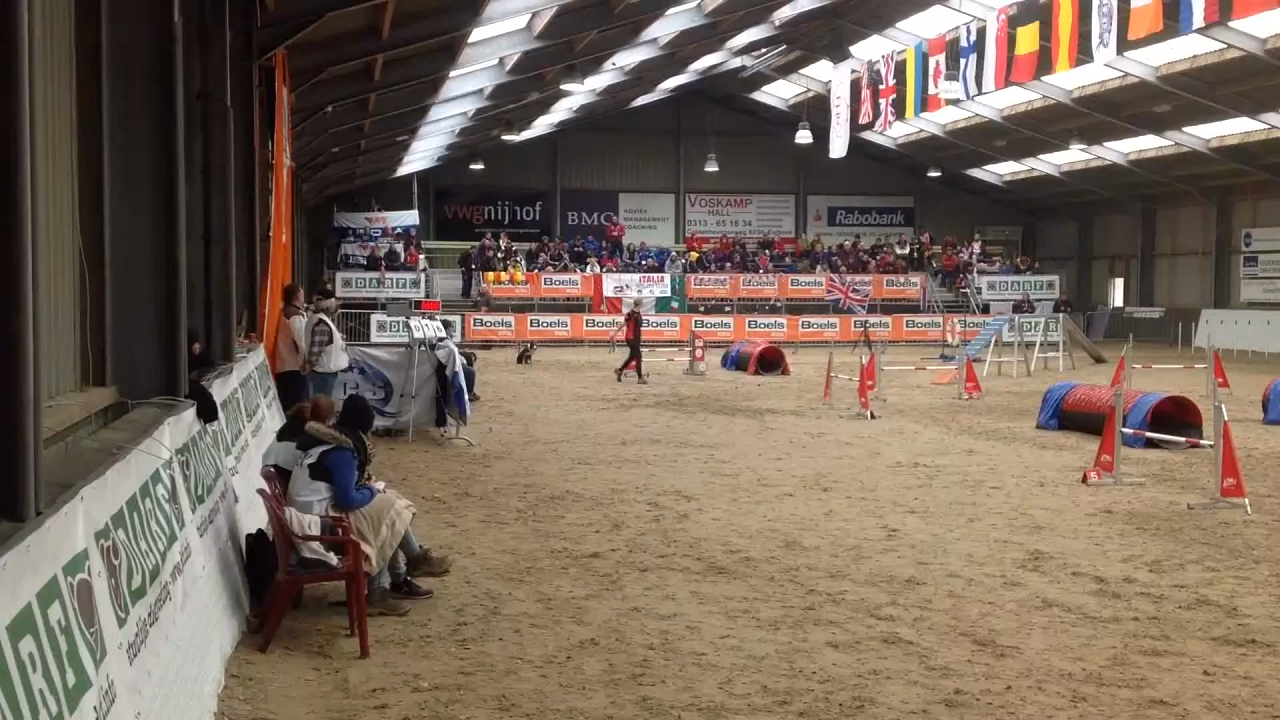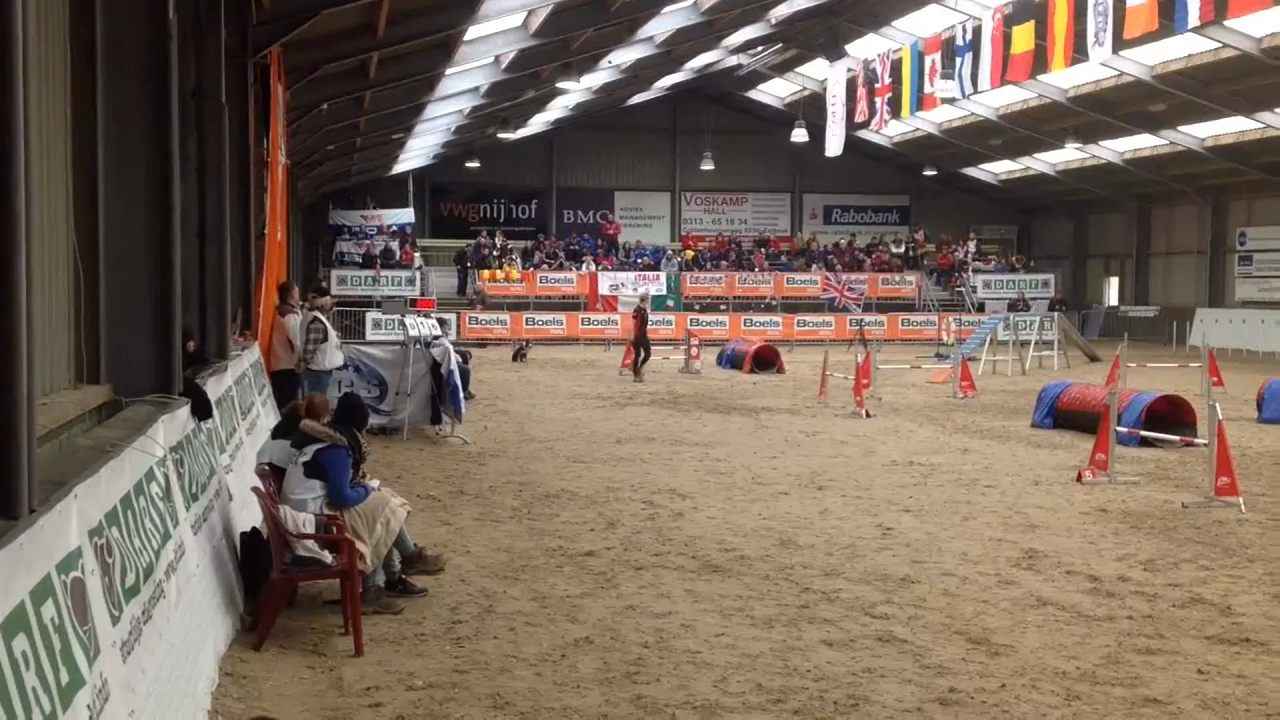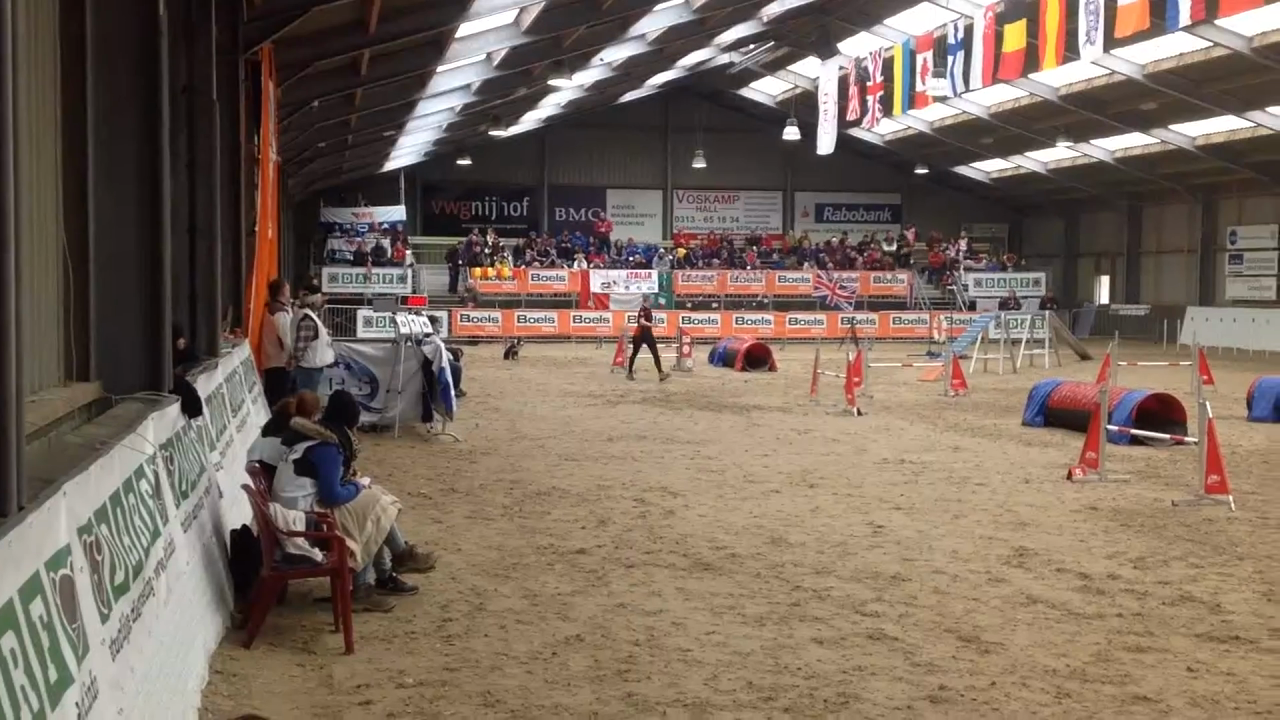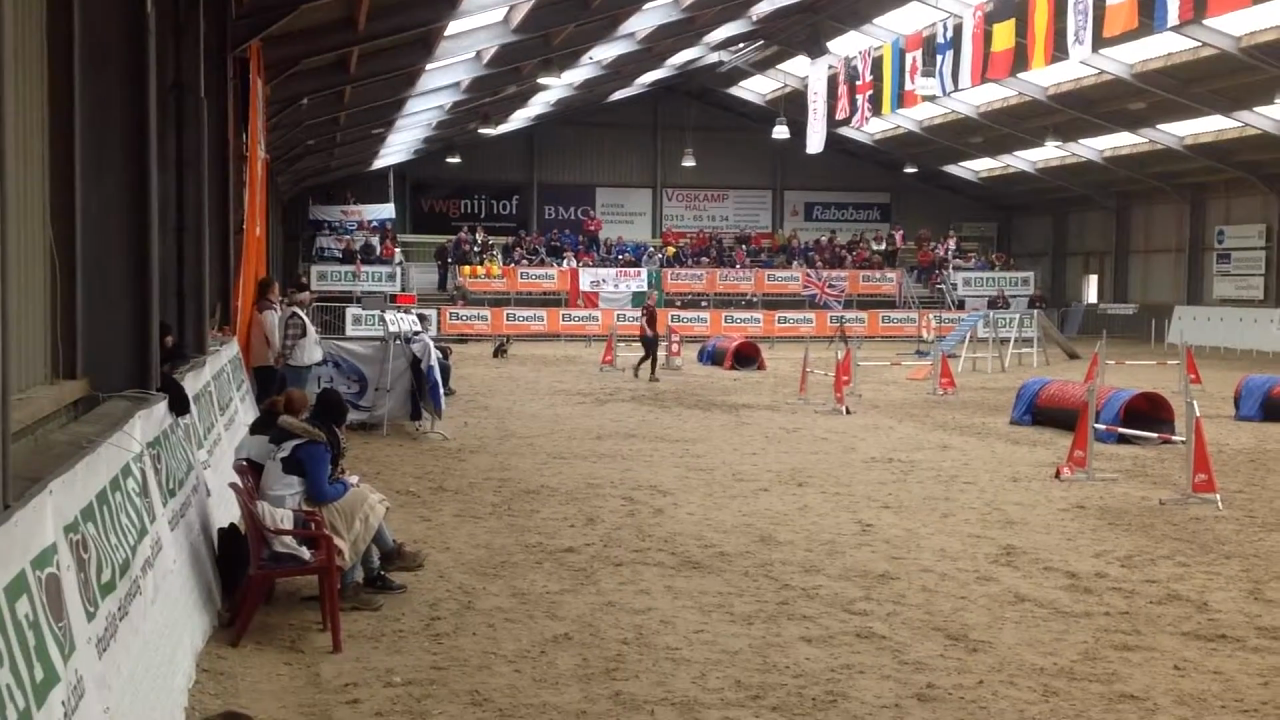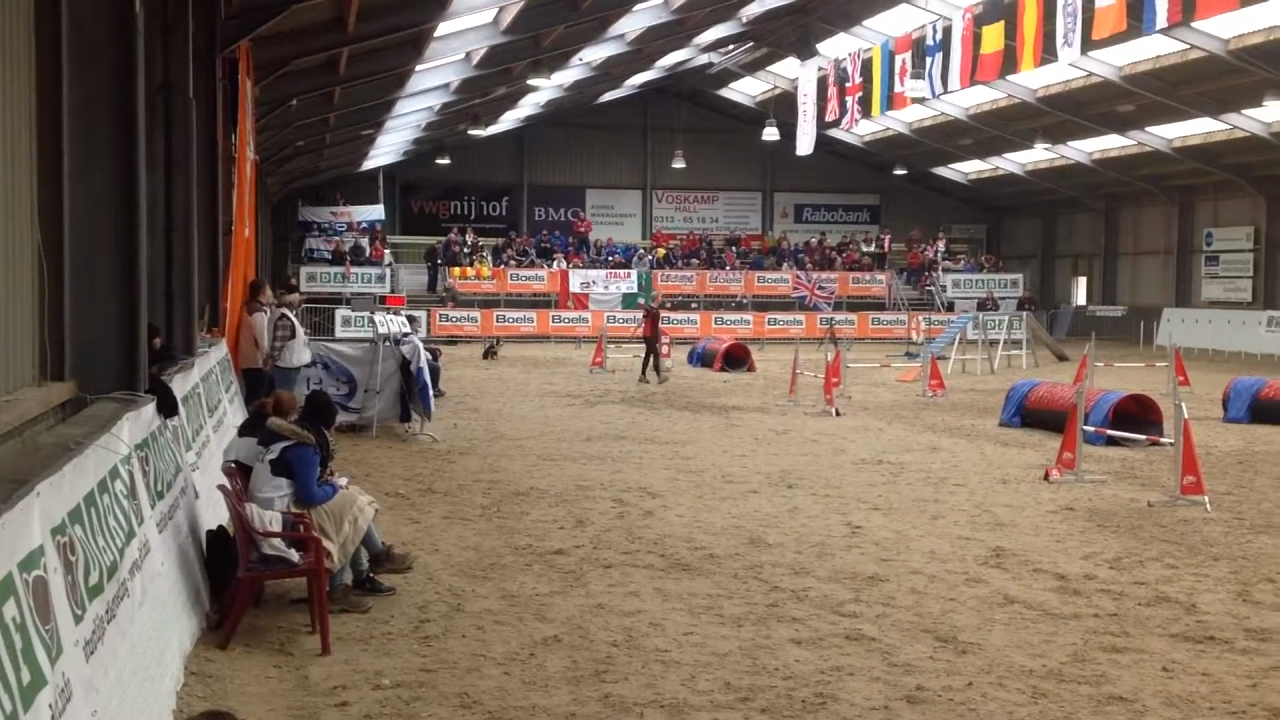
dt=0.2s
person 1, frame 1
left shoulder: (330, 438)
right shoulder: (342, 452)
right elbow: (347, 500)
left wrist: (367, 488)
right wrist: (372, 491)
left hip: (316, 508)
right hip: (321, 517)
left knee: (386, 512)
right knee: (391, 513)
left ankle: (398, 582)
right ankle: (415, 560)
person 1, frame 2
left shoulder: (326, 437)
right shoulder: (336, 449)
right elbow: (342, 498)
left wrist: (361, 485)
right wrist: (367, 488)
left hip: (309, 507)
right hip: (315, 515)
left knee: (380, 509)
right knee: (386, 512)
left ankle: (392, 580)
right ankle: (410, 558)
person 1, frame 3
left shoulder: (317, 434)
right shoulder: (327, 447)
right elbow: (333, 496)
left wrist: (351, 482)
right wrist: (357, 486)
left hip: (301, 503)
right hip: (306, 512)
left knee: (371, 509)
right knee: (377, 509)
left ankle: (384, 578)
right ankle: (401, 556)
person 1, frame 4
left shoulder: (304, 431)
right shoulder: (315, 445)
right elbow: (321, 494)
left wrist: (340, 481)
right wrist: (346, 484)
left hip: (289, 501)
right hip: (294, 510)
left knee: (360, 503)
right knee: (365, 506)
left ankle: (372, 577)
right ankle: (389, 555)
person 1, frame 5
left shoulder: (292, 434)
right shoulder: (304, 447)
right elbow: (309, 496)
left wrist: (328, 483)
right wrist: (335, 487)
left hip: (277, 505)
right hip: (282, 513)
left knee: (349, 511)
right knee: (353, 508)
left ankle: (360, 578)
right ankle: (379, 557)
